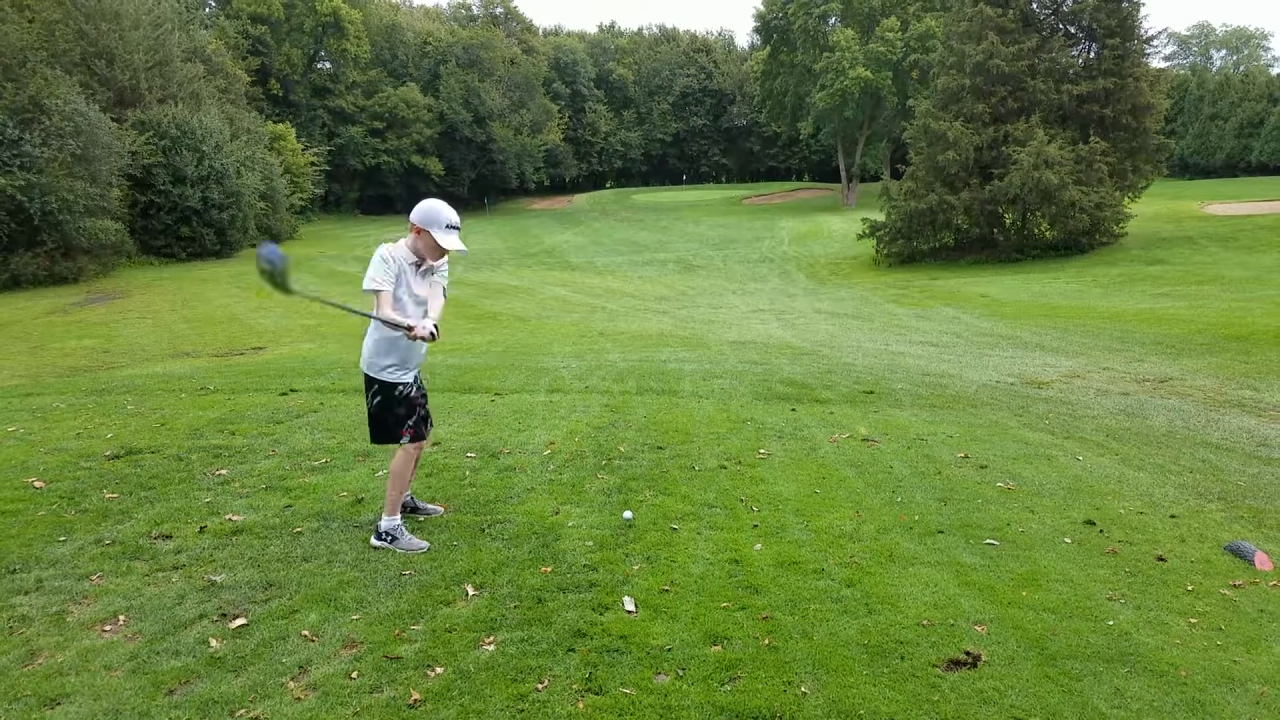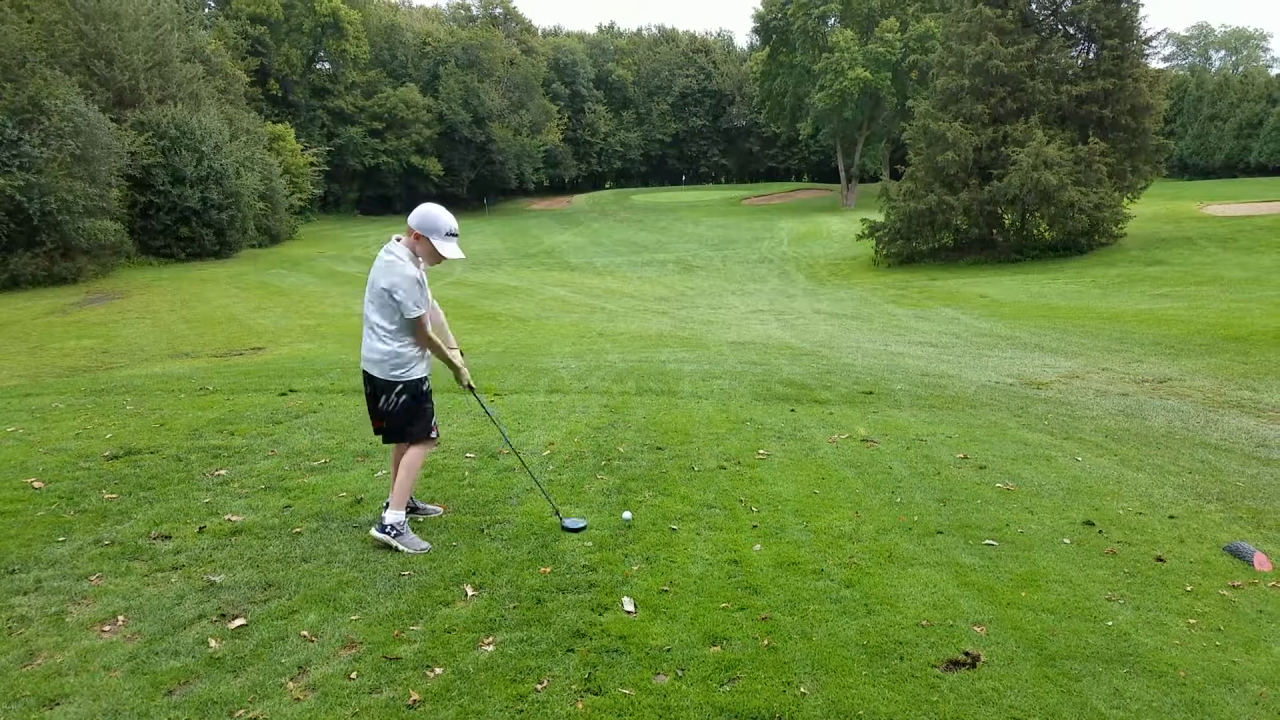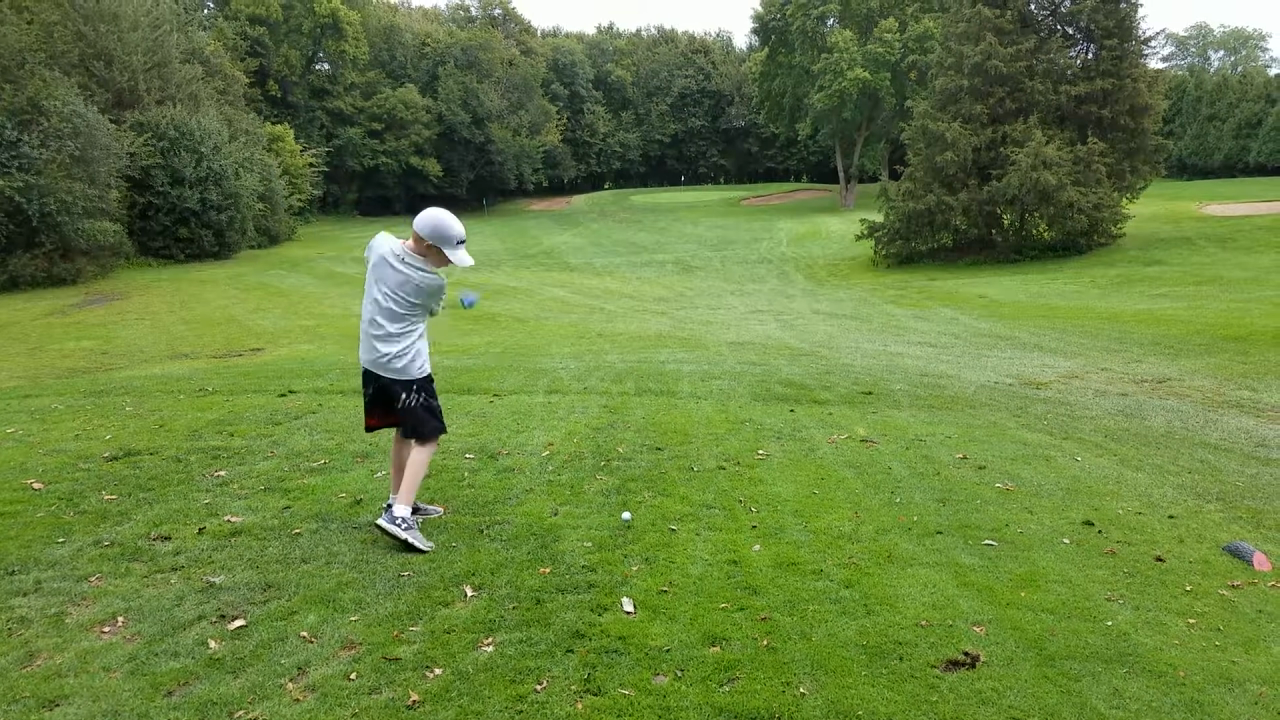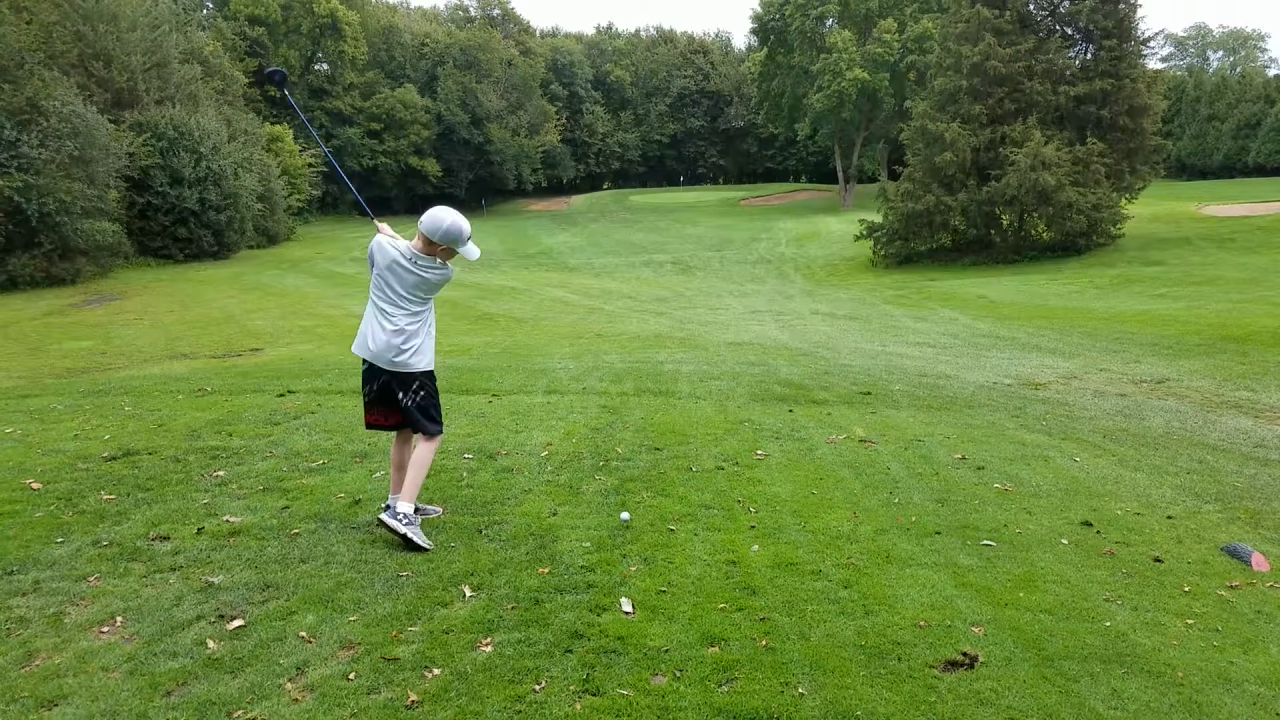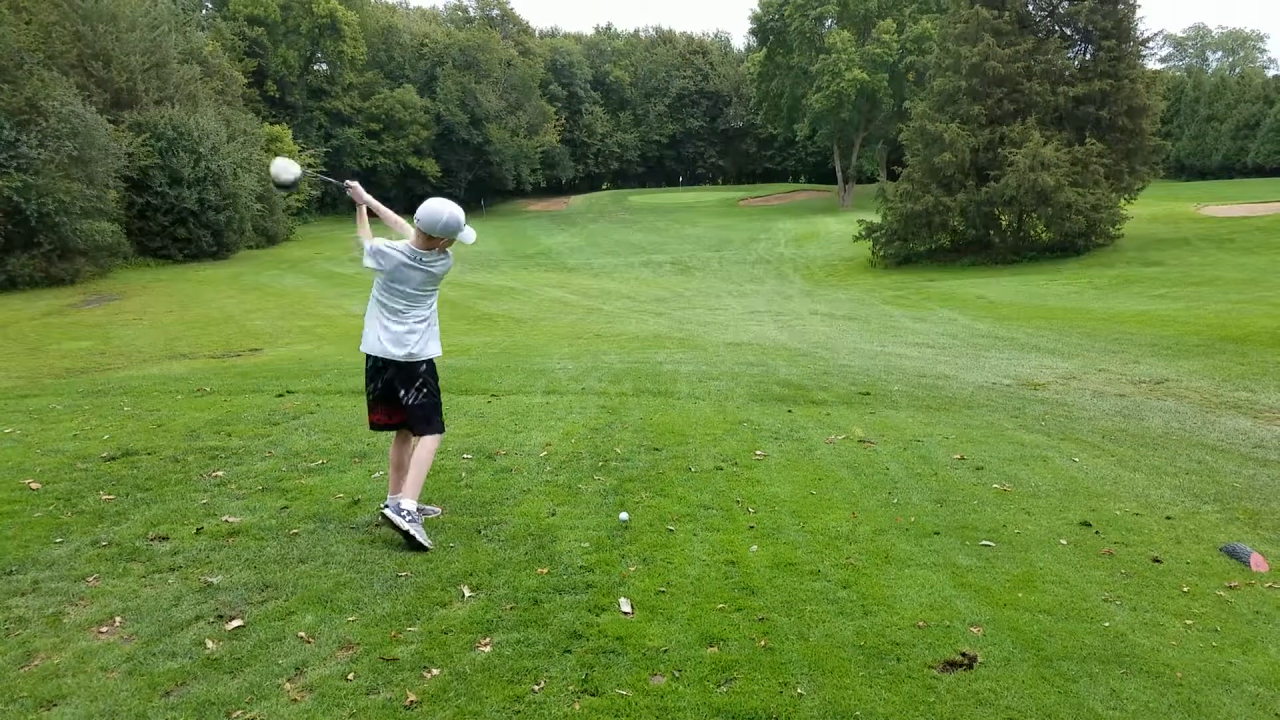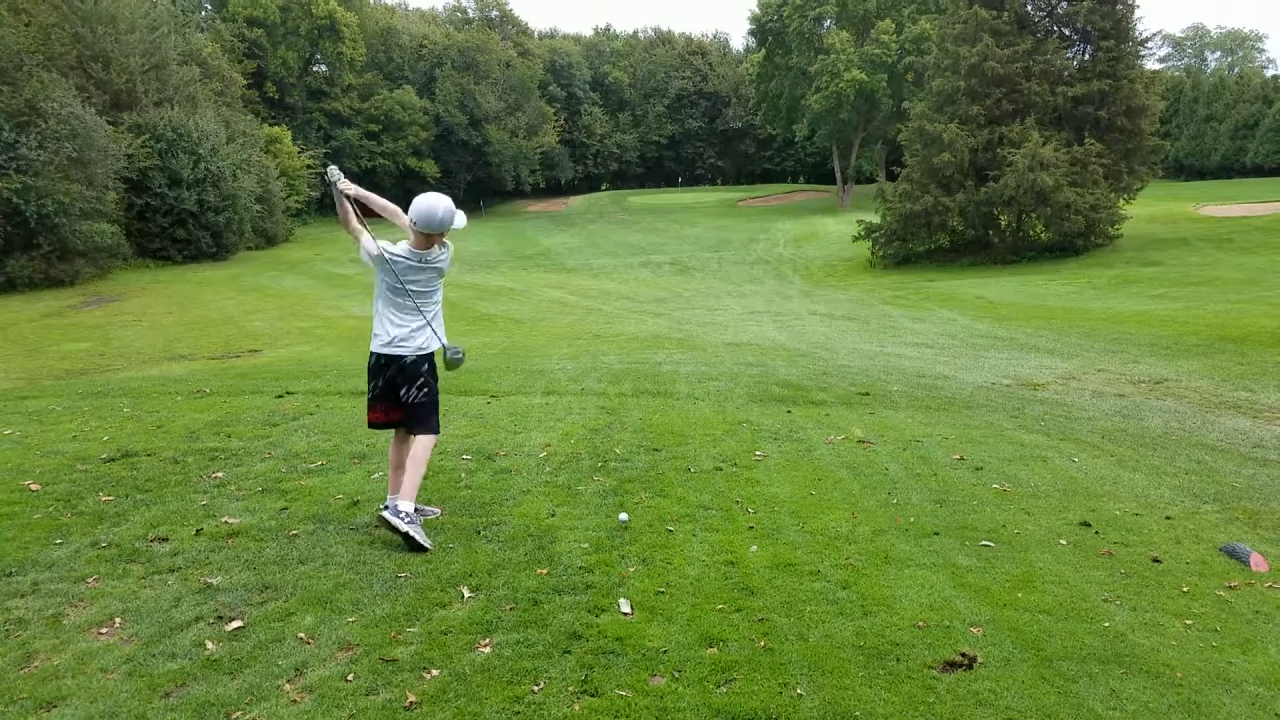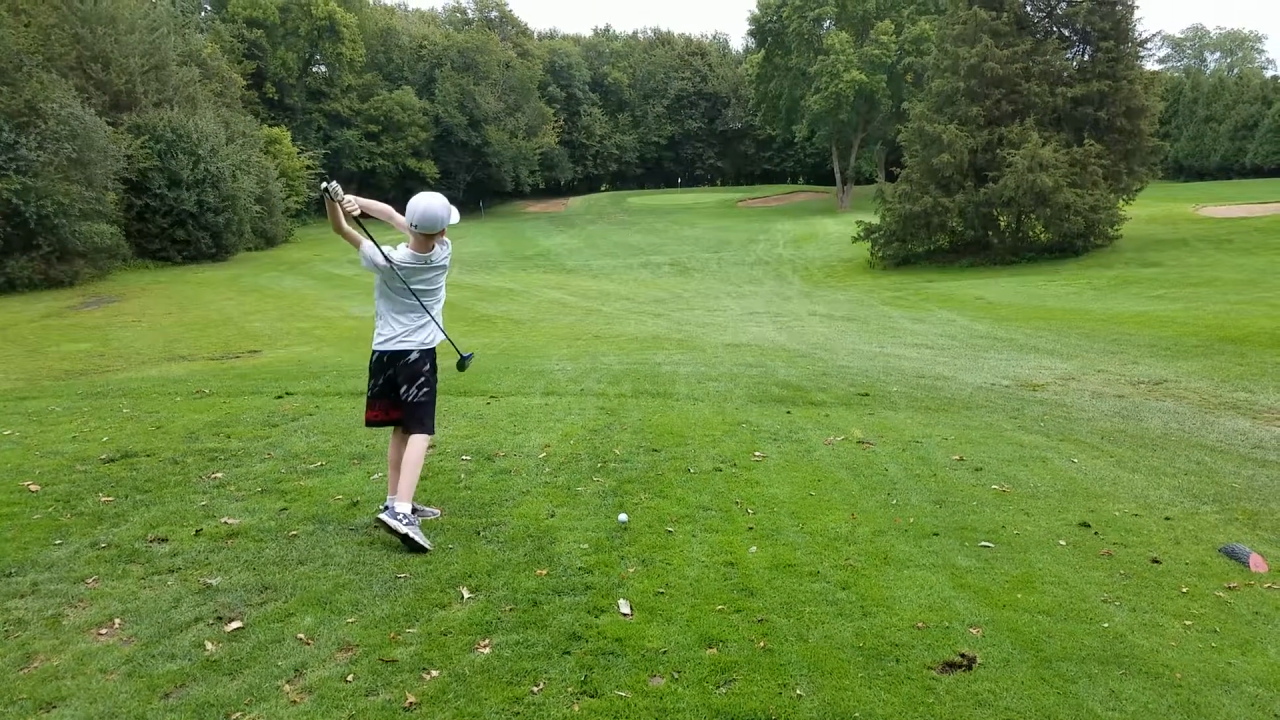
dt=0.1s
person 1, frame 1
left shoulder: (438, 266)
right shoulder: (388, 258)
left elbow: (435, 303)
right elbow: (381, 309)
left wrist: (428, 323)
right wrist: (407, 322)
left hip: (404, 366)
right hip: (389, 369)
left knee: (414, 433)
right knee: (409, 440)
left ankle: (399, 498)
right ankle: (388, 528)
person 1, frame 2
left shoulder: (395, 250)
right shoulder: (401, 269)
left elbow: (430, 305)
right elbow: (424, 334)
left wrist: (453, 347)
right wrist: (455, 365)
left hip: (382, 363)
right hip: (397, 368)
left knee: (412, 434)
right knee: (422, 438)
left ankle: (399, 499)
right ankle: (392, 523)
person 1, frame 3
left shoulder: (379, 247)
right shoulder: (433, 282)
left hip: (374, 362)
right hip: (408, 368)
left knee: (406, 430)
right knee: (428, 436)
left ankle: (399, 502)
right ankle: (399, 514)
person 1, frame 4
left shoulder: (382, 247)
right shoulder: (440, 273)
left wrist: (386, 231)
left hip: (376, 358)
right hip: (412, 363)
left knee: (405, 428)
right knee: (429, 434)
left ankle: (398, 501)
right ankle: (402, 511)
person 1, frame 5
left shoulder: (383, 252)
right shoulder: (441, 262)
left elbow: (364, 233)
right elbow: (411, 234)
left wrist: (361, 201)
right wrist: (370, 200)
left hip: (377, 354)
right hip: (415, 358)
left knee: (404, 430)
right knee: (429, 433)
left ankle: (397, 500)
right ankle: (406, 508)
person 1, frame 6
left shoulder: (385, 256)
right shoulder: (442, 255)
left elbow: (352, 227)
right elbow: (399, 217)
left wrist: (342, 192)
right wrist: (358, 191)
left hip: (383, 352)
right hip: (417, 356)
left knee: (402, 428)
right knee: (425, 431)
left ankle: (397, 500)
right ankle: (403, 509)
person 1, frame 7
left shoulder: (388, 261)
right shoulder: (444, 252)
left elbow: (341, 229)
right elbow: (394, 215)
left wrist: (335, 200)
right wrist: (355, 202)
left hip: (384, 351)
right hip: (418, 352)
left knee: (400, 427)
right knee: (419, 431)
left ankle: (396, 502)
right ankle: (401, 510)
